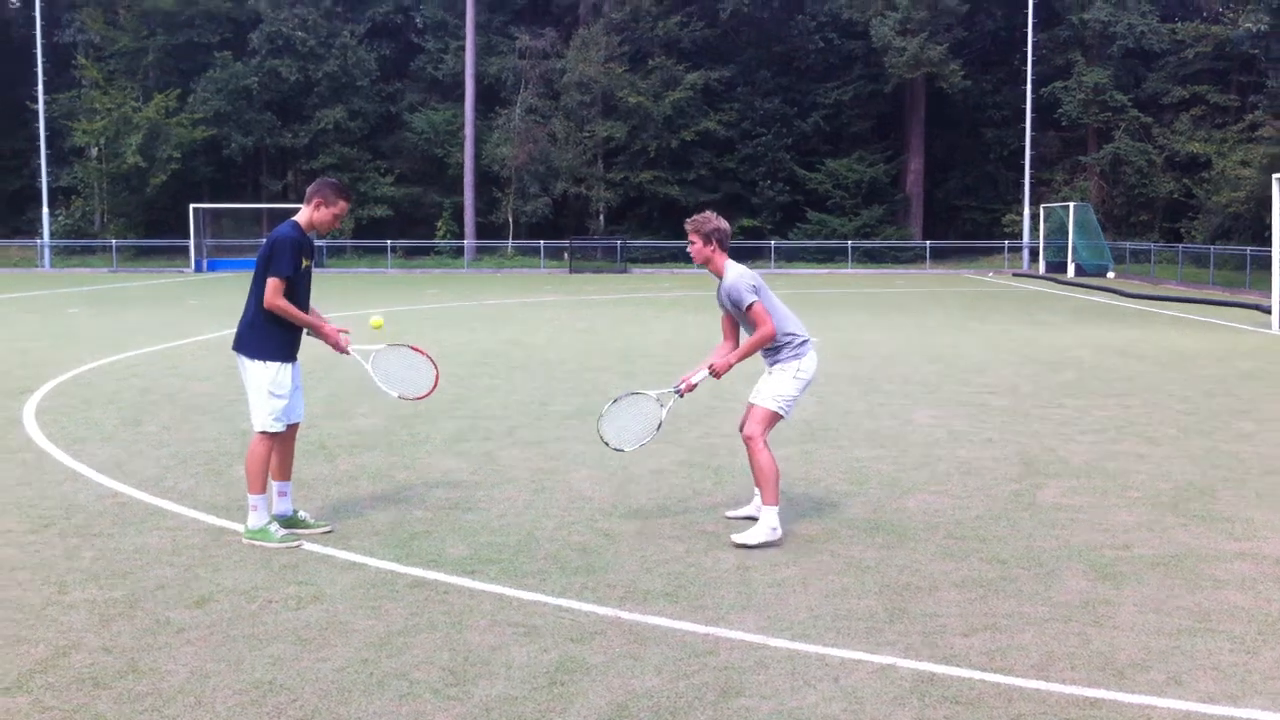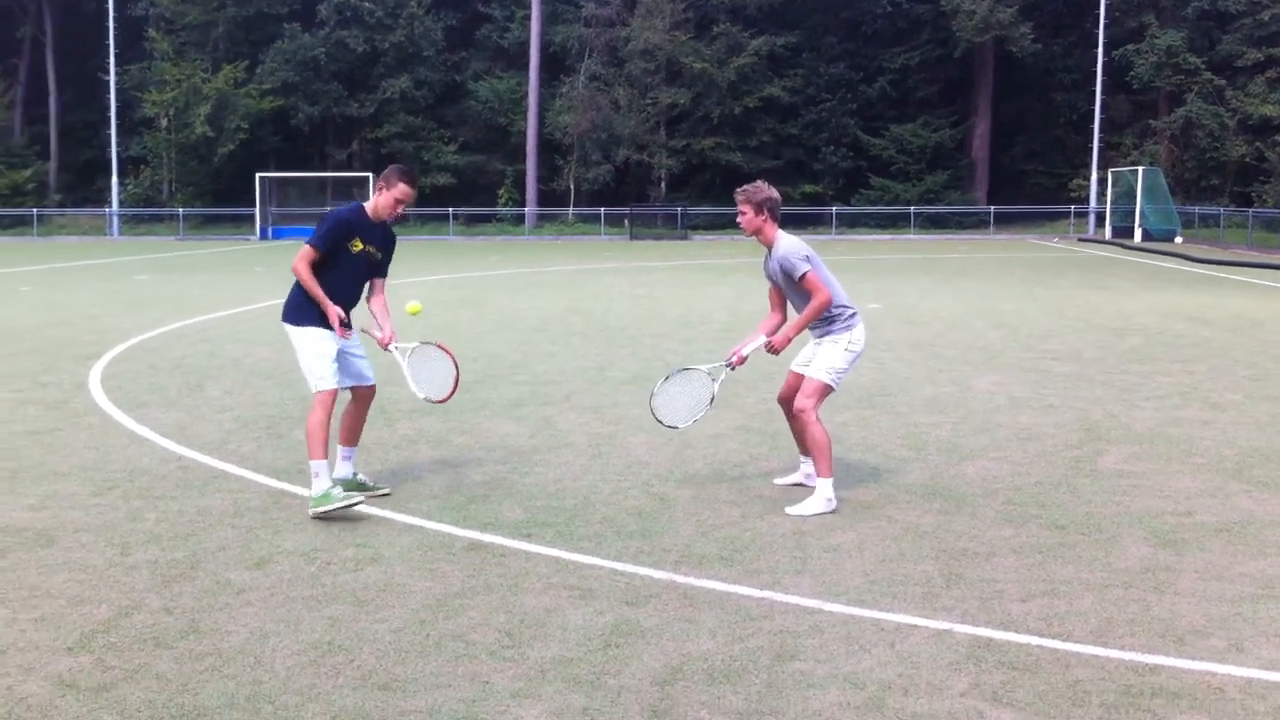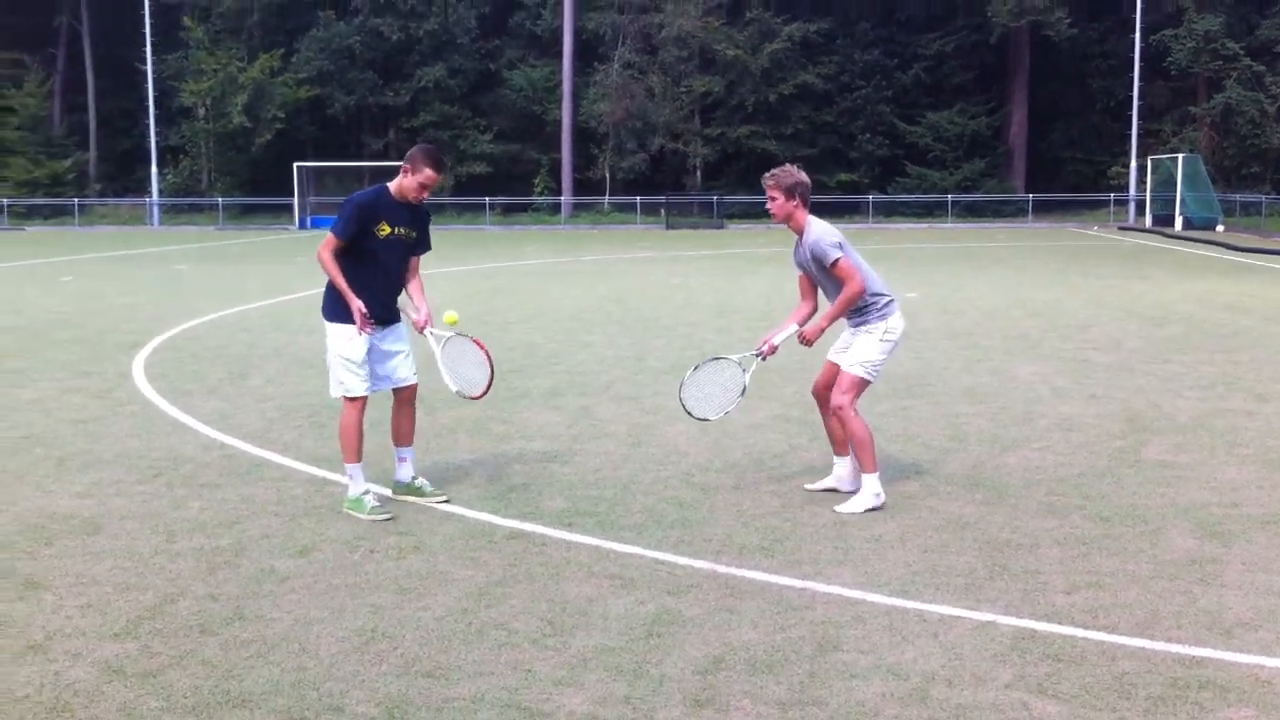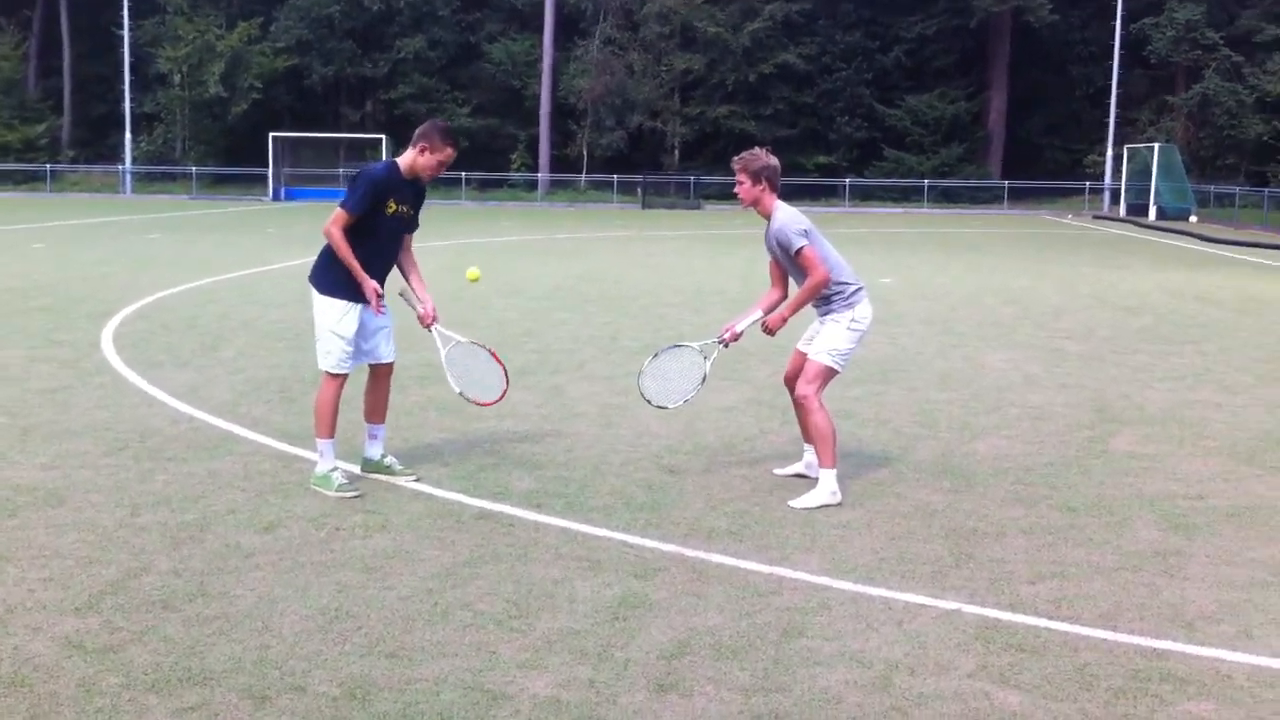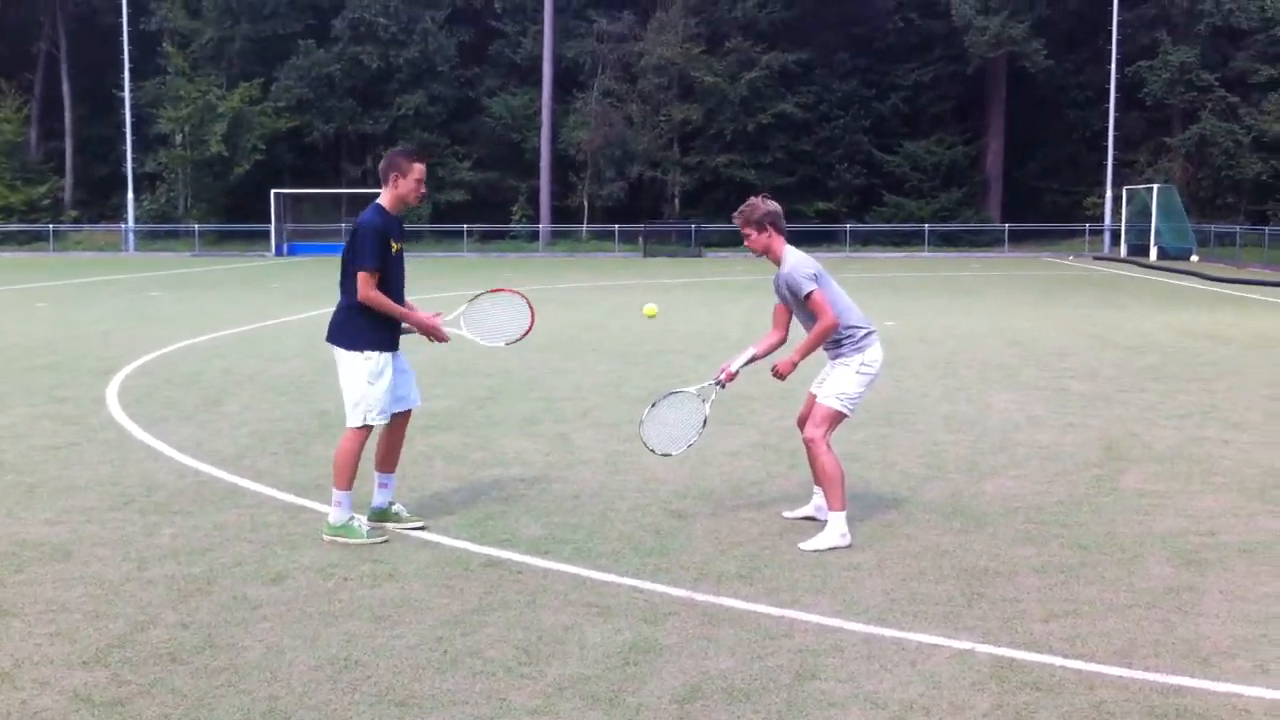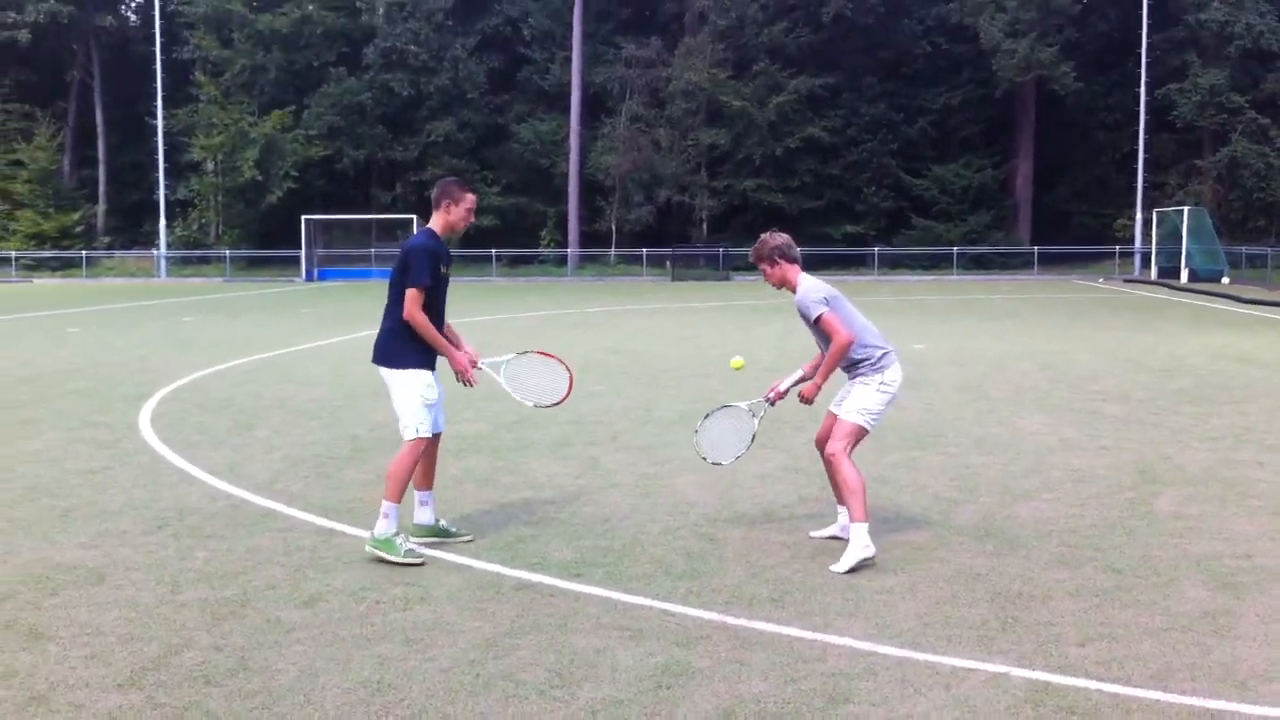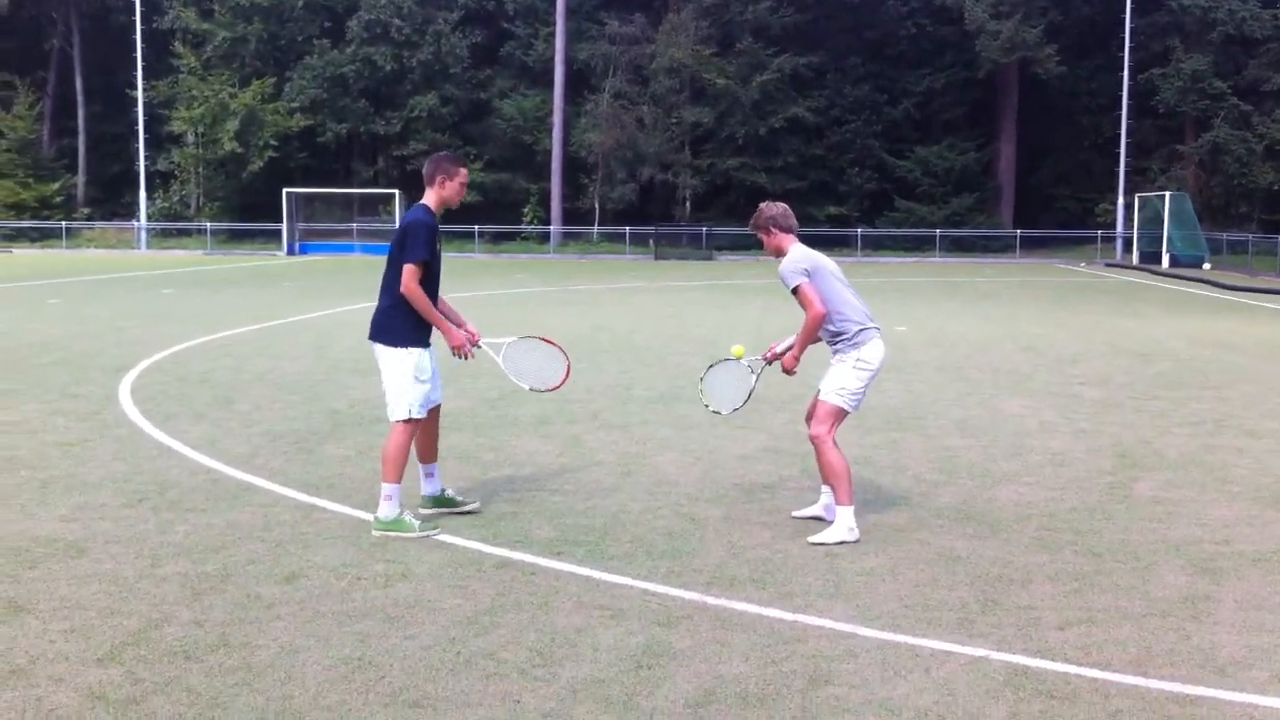
dt=0.7s
person 1, frame 1
left shoulder: (304, 242)
right shoulder: (285, 238)
right elbow: (273, 301)
left wrist: (325, 330)
right wrist: (320, 328)
left hip: (282, 352)
right hip: (263, 351)
left knee: (288, 428)
right knee: (268, 431)
left ankle: (283, 511)
right ankle: (256, 522)
person 1, frame 2
left shoulder: (387, 239)
right shoulder: (341, 219)
left elbow: (376, 291)
right elbow: (300, 264)
left wrist: (386, 327)
right wrist: (328, 306)
left hip: (339, 323)
right hip: (308, 319)
left knee: (365, 389)
right knee: (326, 392)
left ankle: (345, 473)
right ankle: (321, 487)
person 1, frame 3
left shoulder: (419, 216)
right shoulder: (363, 203)
left elbow: (411, 272)
right elbow: (326, 252)
left wrist: (421, 307)
right wrist: (352, 299)
left hip: (389, 318)
right hip: (347, 316)
left knee: (407, 390)
right knee: (356, 398)
left ankle: (405, 477)
right ankle: (356, 491)
person 1, frame 4
left shoulder: (415, 192)
right shoulder: (375, 178)
left elbow: (403, 250)
right elbow: (332, 229)
left wrist: (424, 298)
right wrist: (363, 279)
left hip: (371, 293)
right hip: (338, 289)
left knee: (383, 366)
right knee: (336, 374)
left ankle: (374, 455)
right ankle: (324, 468)
person 1, frame 5
left shoulder: (394, 224)
right shoulder: (371, 225)
right elbow: (366, 293)
left wrist: (418, 317)
right wrist: (415, 320)
left hip: (385, 341)
right hip: (360, 342)
left knee: (400, 415)
right knee: (361, 425)
left ankle: (382, 504)
right ankle: (339, 518)
person 1, frame 6
left shoulder: (439, 249)
right shoulder: (421, 247)
right elbow: (412, 312)
left wrist: (460, 346)
right wrist: (452, 355)
left hip: (421, 359)
right hip: (403, 359)
left knee: (431, 437)
right knee: (417, 440)
left ankle: (425, 520)
right ankle: (384, 532)
person 1, frame 7
left shoulder: (425, 222)
right shoulder: (420, 222)
right elbow: (409, 287)
left wrist: (461, 322)
right wrist: (448, 331)
left hip: (413, 337)
right hip: (400, 337)
left knee: (429, 412)
right knee: (406, 420)
left ankle: (432, 493)
right ankle: (388, 512)
person 2, frame 1
left shoulder: (735, 280)
right shoulder: (725, 285)
left elbow: (767, 330)
right elbow: (730, 342)
left wrist: (730, 362)
right wrist: (696, 374)
left hip: (793, 359)
right hip: (781, 360)
left knee: (754, 433)
right knee: (749, 429)
left ankle: (770, 522)
right ankle: (762, 502)
person 2, frame 2
left shoulder: (787, 250)
right shoulder: (770, 259)
left elbow: (823, 298)
right elbow: (778, 313)
left wrist: (787, 336)
right wrist: (747, 345)
left hip: (842, 333)
right hip: (823, 335)
left knee: (805, 406)
right knee: (787, 398)
left ankle: (824, 493)
right ankle: (810, 468)
person 2, frame 3
left shoulder: (819, 237)
right shoulder: (801, 247)
left elbow: (856, 286)
right elbow: (808, 303)
left wrist: (821, 326)
right wrist: (777, 336)
left hip: (878, 321)
right hip: (859, 323)
left knee: (841, 402)
right knee: (822, 391)
left ankle: (871, 489)
right ankle: (844, 473)
person 2, frame 4
left shoulder: (784, 224)
right shoulder: (772, 229)
left elbow: (820, 275)
right elbow: (779, 290)
left wrist: (784, 315)
right wrist: (741, 322)
left hip: (847, 310)
right hip: (832, 312)
left knee: (807, 392)
right knee: (793, 379)
left ankle: (828, 486)
right ankle: (812, 460)
person 2, frame 5
left shoulder: (794, 268)
right shoulder: (783, 275)
left elbow: (829, 320)
right elbow: (778, 333)
left wrist: (793, 360)
right wrist: (739, 362)
left hip: (857, 352)
right hip: (843, 354)
left knee: (815, 435)
right knee: (806, 422)
left ankle: (837, 528)
right ankle: (821, 502)
person 2, frame 6
left shoulder: (806, 294)
right shoulder: (810, 290)
left elbow: (843, 338)
right elbow: (828, 353)
left wrist: (817, 382)
right wrist: (788, 383)
left hip: (876, 374)
right hip: (865, 374)
left knee: (836, 450)
right knee: (824, 442)
left ankle: (861, 541)
right ankle: (846, 522)
person 2, frame 7
left shoulder: (790, 264)
right shoulder: (812, 258)
left elbow: (818, 312)
left wrist: (795, 354)
right wrist: (788, 346)
left hip: (856, 351)
right hip: (861, 346)
left knee: (820, 432)
right knee: (815, 420)
left ankle: (845, 523)
right ankle: (829, 502)
